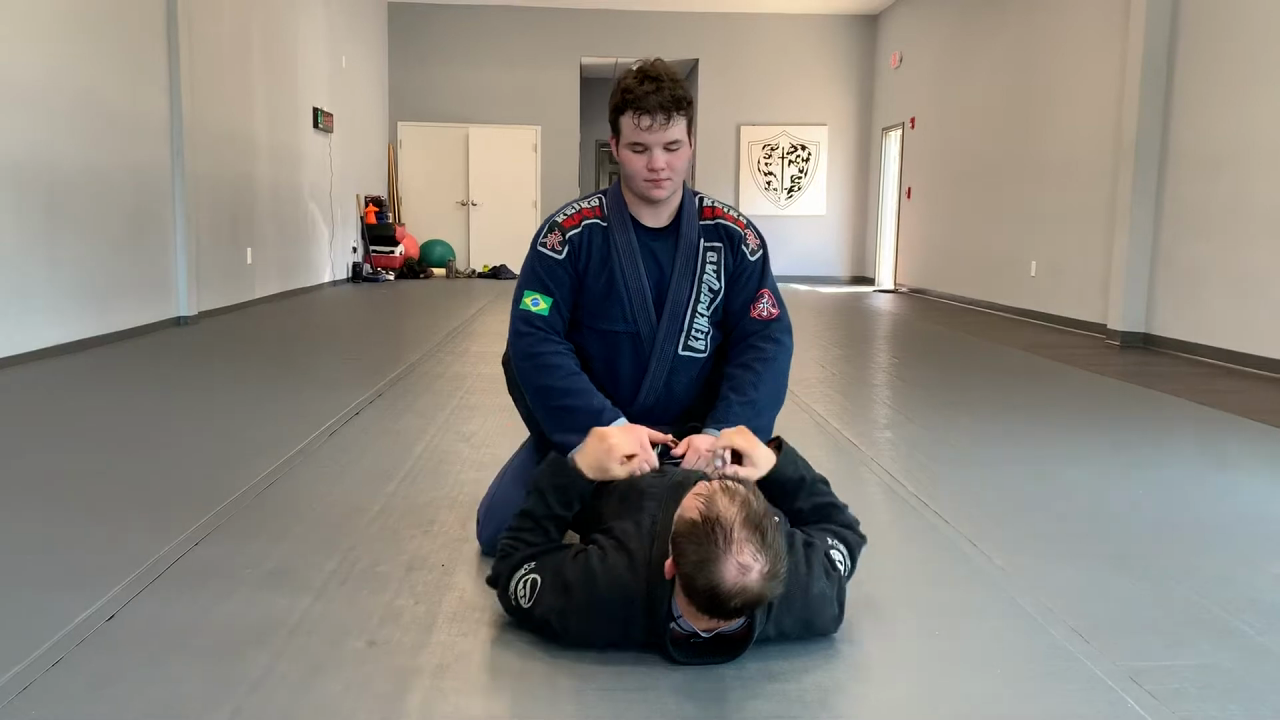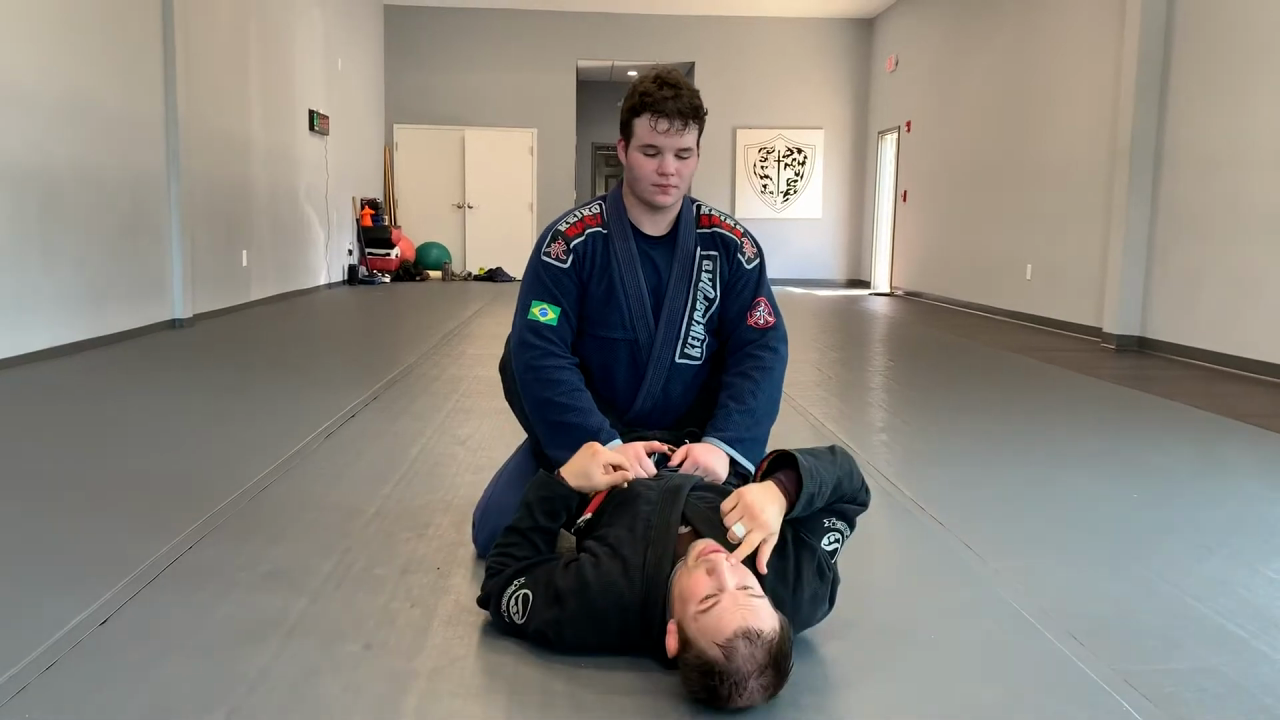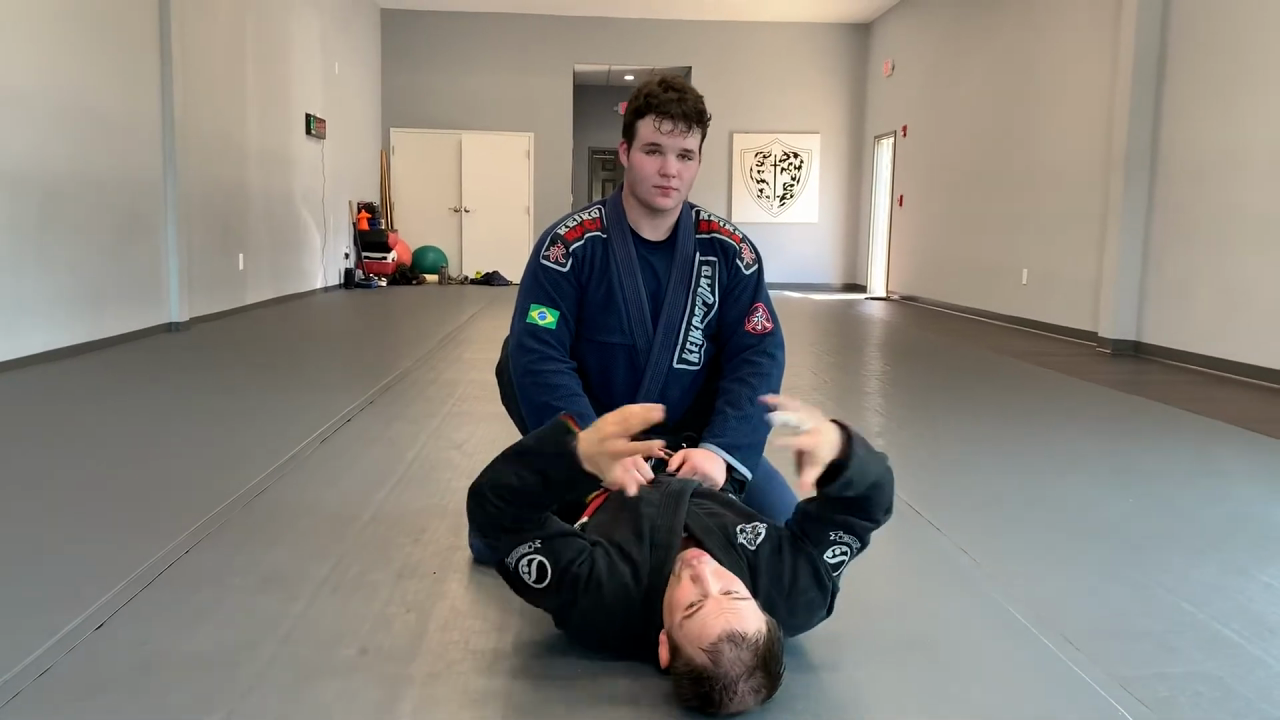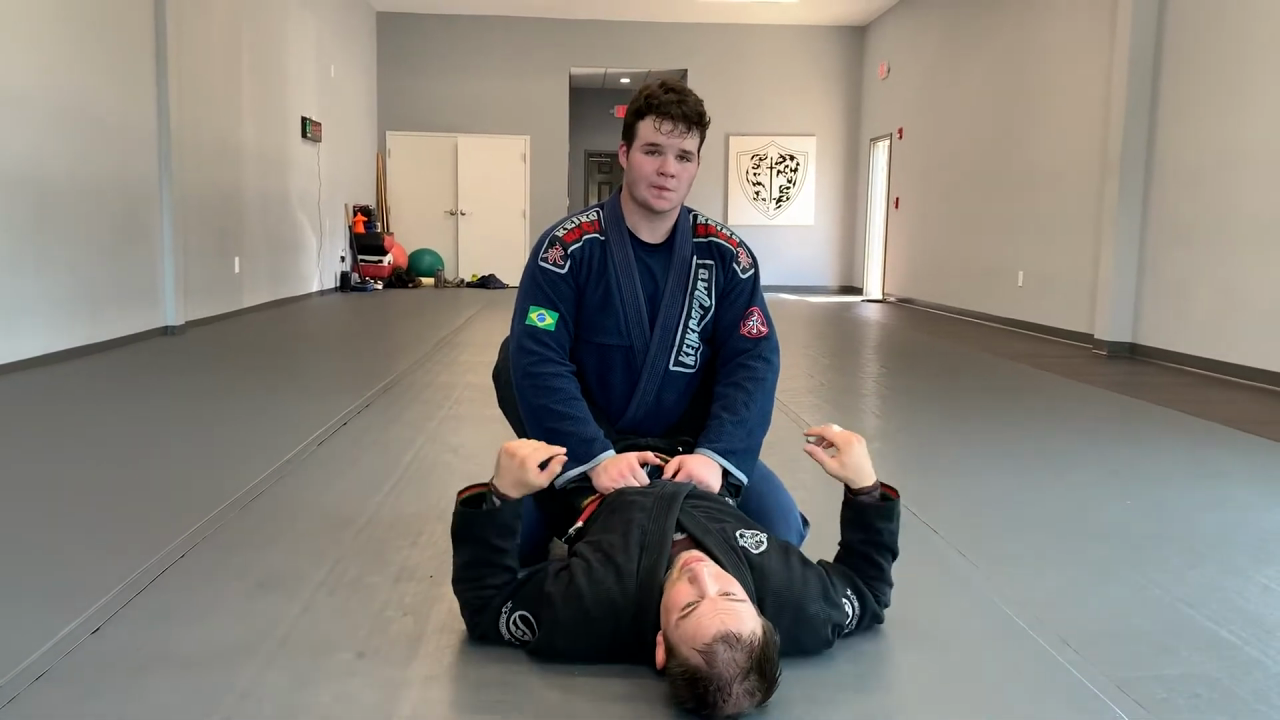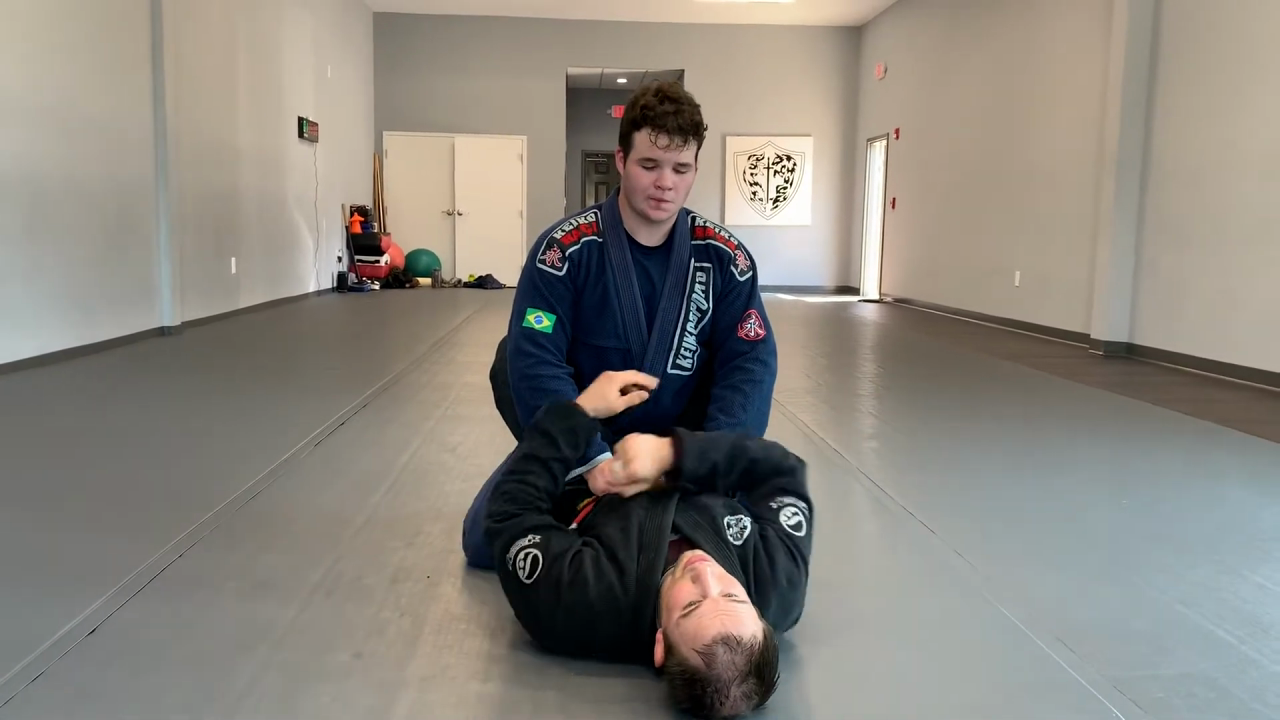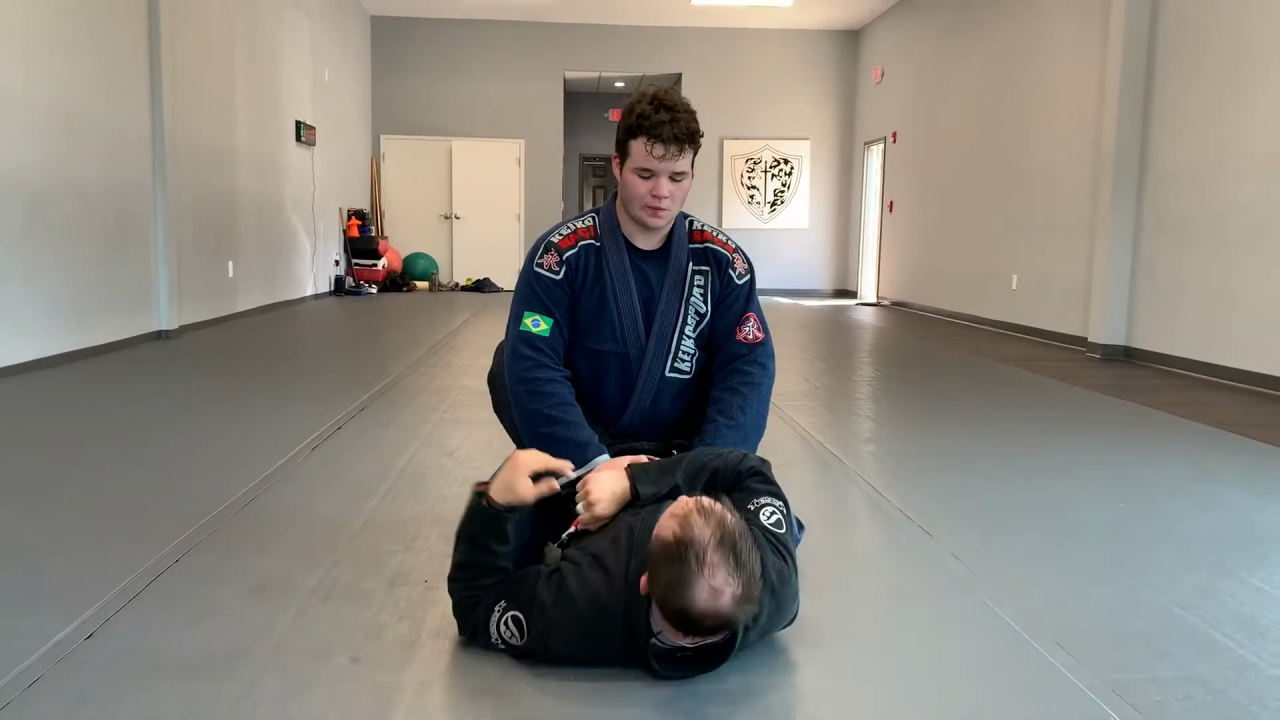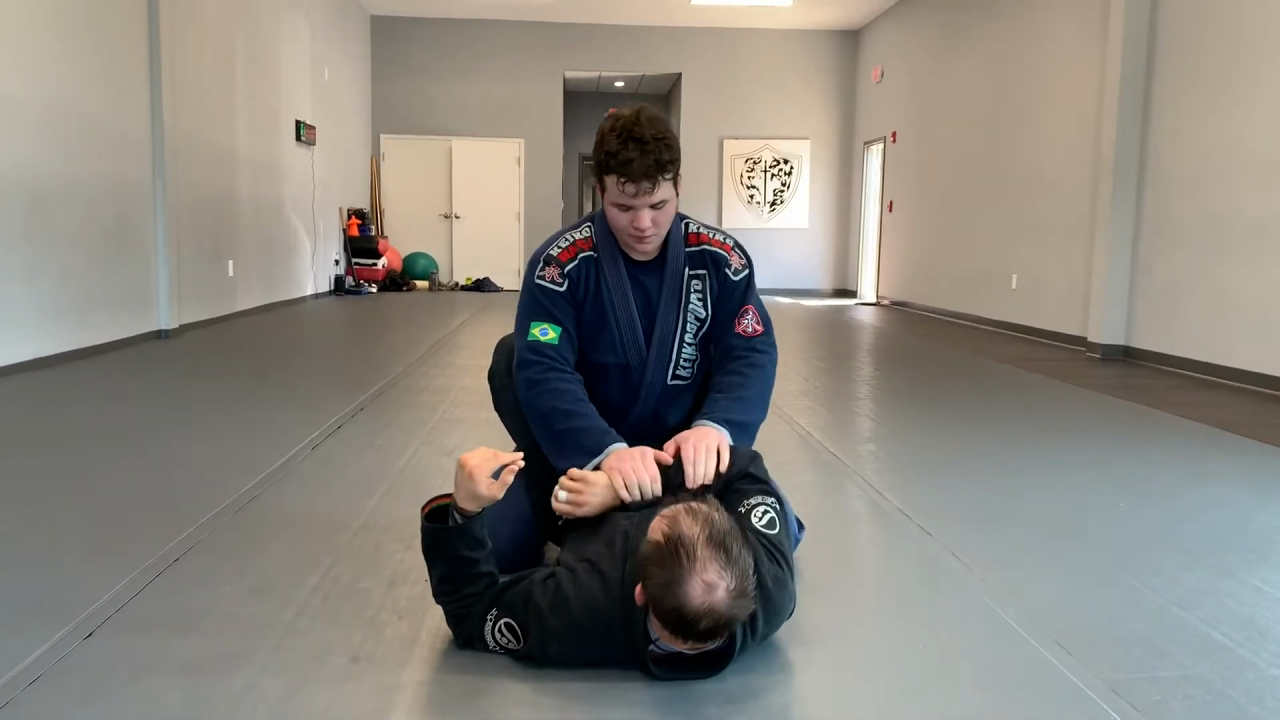
dt=0.7s
person 1, frame 1
left shoulder: (732, 236)
right shoulder: (571, 233)
left elbow: (765, 341)
right elbow: (534, 340)
left wrist: (722, 433)
right wrist: (606, 427)
left hip: (695, 440)
right hip: (586, 435)
right knee: (502, 530)
person 1, frame 2
left shoulder: (729, 245)
right shoulder: (572, 240)
left elbow: (761, 350)
right elbow: (538, 354)
left wrist: (721, 442)
right wrist: (602, 446)
left hip: (693, 439)
right hip: (584, 439)
right knee: (497, 532)
person 1, frame 3
left shoulder: (728, 250)
right shoulder: (570, 243)
left elbow: (757, 356)
right elbow: (538, 357)
left wrist: (718, 449)
left hip: (690, 446)
left knee: (782, 529)
person 1, frame 4
left shoulder: (725, 254)
right shoulder: (569, 246)
left elbow: (753, 361)
right elbow: (535, 360)
left wrist: (715, 454)
right wrist: (595, 456)
left hip: (688, 445)
right hip: (584, 446)
left knee: (780, 531)
person 1, frame 5
left shoulder: (723, 256)
right shoulder: (566, 248)
left elbow: (750, 362)
right elbow: (533, 362)
right wrist: (593, 460)
right hip: (581, 443)
right knee: (486, 540)
person 1, frame 6
left shoulder: (723, 263)
right shoulder: (563, 254)
left elbow: (747, 370)
right elbow: (533, 367)
right wrist: (590, 465)
left hip: (685, 450)
right hip: (580, 435)
person 1, frame 7
left shoulder: (719, 257)
right shoulder: (563, 263)
left elbow: (750, 356)
right elbow: (543, 372)
left wrist: (713, 427)
right wrist: (606, 452)
left hip: (685, 449)
right hip: (586, 450)
right knee: (497, 545)
person 2, frame 1
left shoulder: (596, 601)
right shoulder: (812, 603)
left elbow: (513, 572)
right elbow: (843, 535)
left wrist: (581, 472)
right wrist: (775, 465)
person 2, frame 2
left shoulder: (596, 609)
right shoulder: (802, 592)
left elbow: (502, 586)
right elbow: (847, 486)
left wrist: (561, 484)
right wrist: (783, 488)
person 2, frame 3
left shoulder: (596, 605)
right shoulder: (793, 595)
left elbow: (496, 507)
right elbow: (865, 499)
left wrist: (575, 451)
right wrist: (836, 446)
person 2, frame 4
left shoulder: (589, 613)
right shoulder: (797, 609)
left elbow: (485, 606)
right elbow: (866, 589)
left wrist: (502, 495)
right wrist: (864, 484)
person 2, frame 5
left shoulder: (581, 610)
right shoulder: (777, 593)
left elbow: (513, 513)
right elbow: (782, 473)
left wrist: (582, 411)
right wrist: (675, 455)
person 2, frame 6
left shoulder: (580, 614)
right shoulder: (776, 588)
left elbow: (477, 607)
right elbow: (750, 472)
left wrist: (496, 501)
right wrist: (635, 481)
person 2, frame 7
left shoulder: (577, 619)
right shoulder: (772, 590)
left elbow: (470, 612)
right elbow: (742, 469)
left wrist: (463, 509)
left hip: (589, 525)
